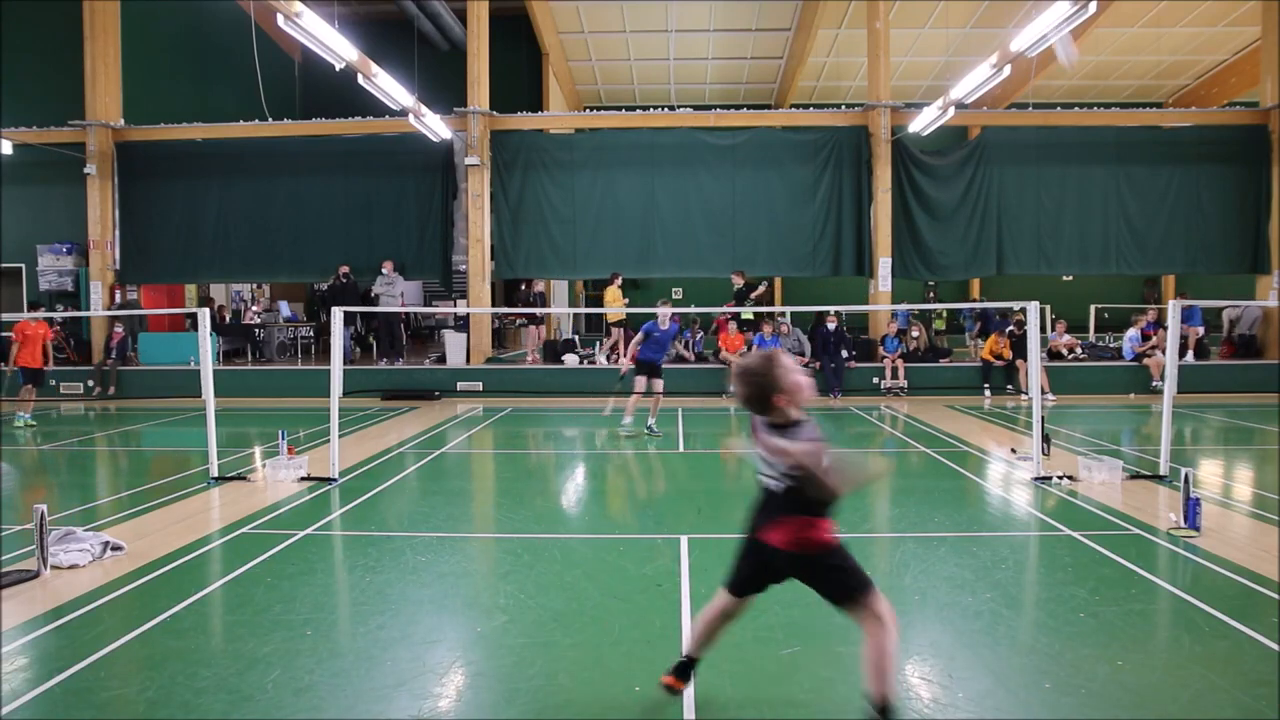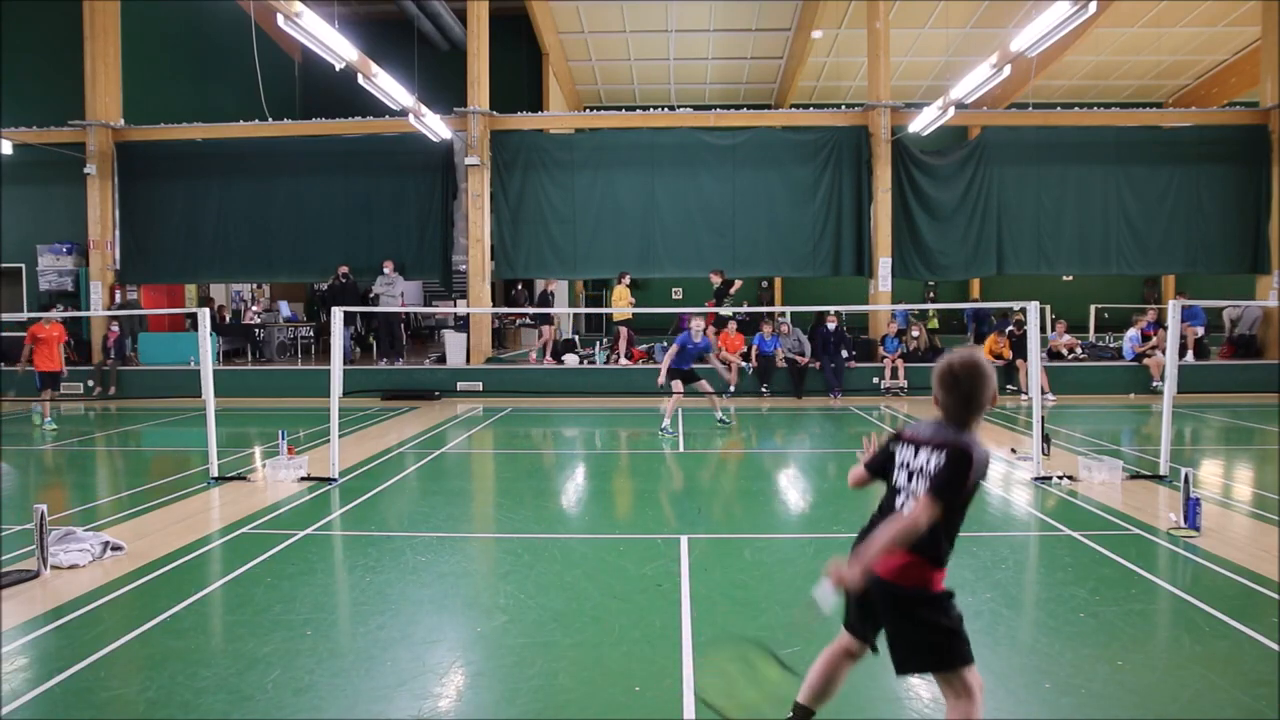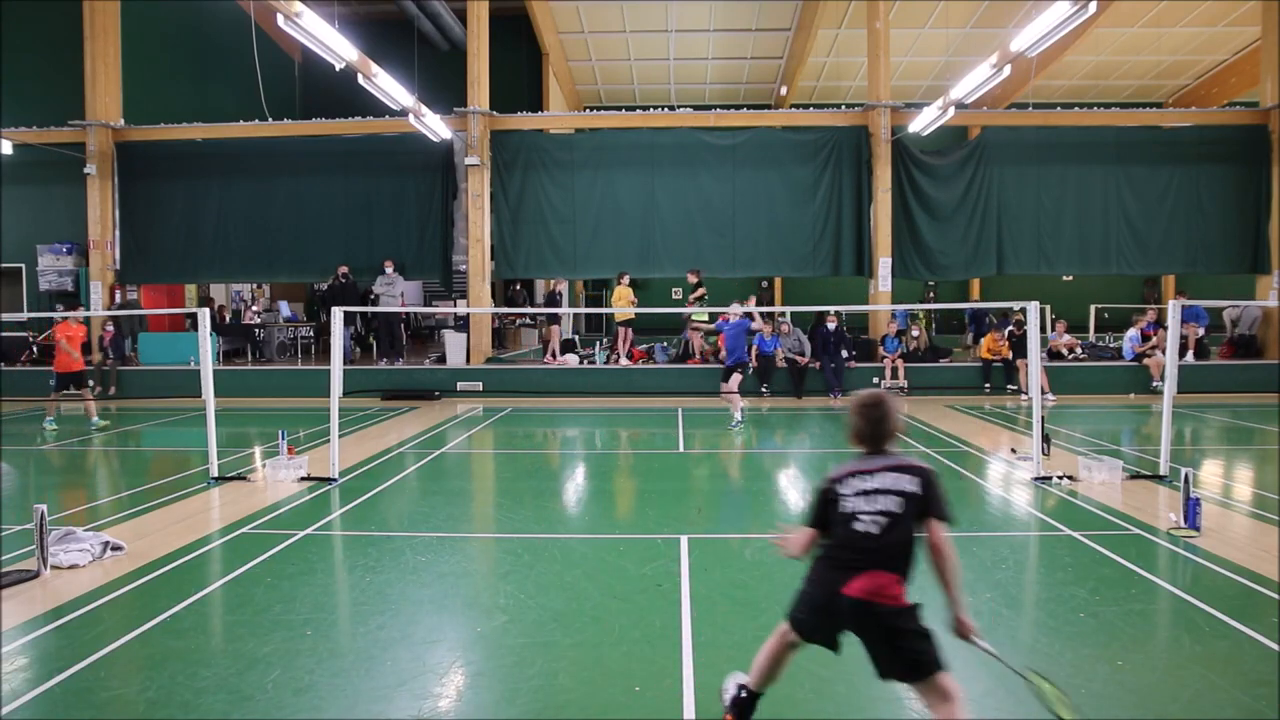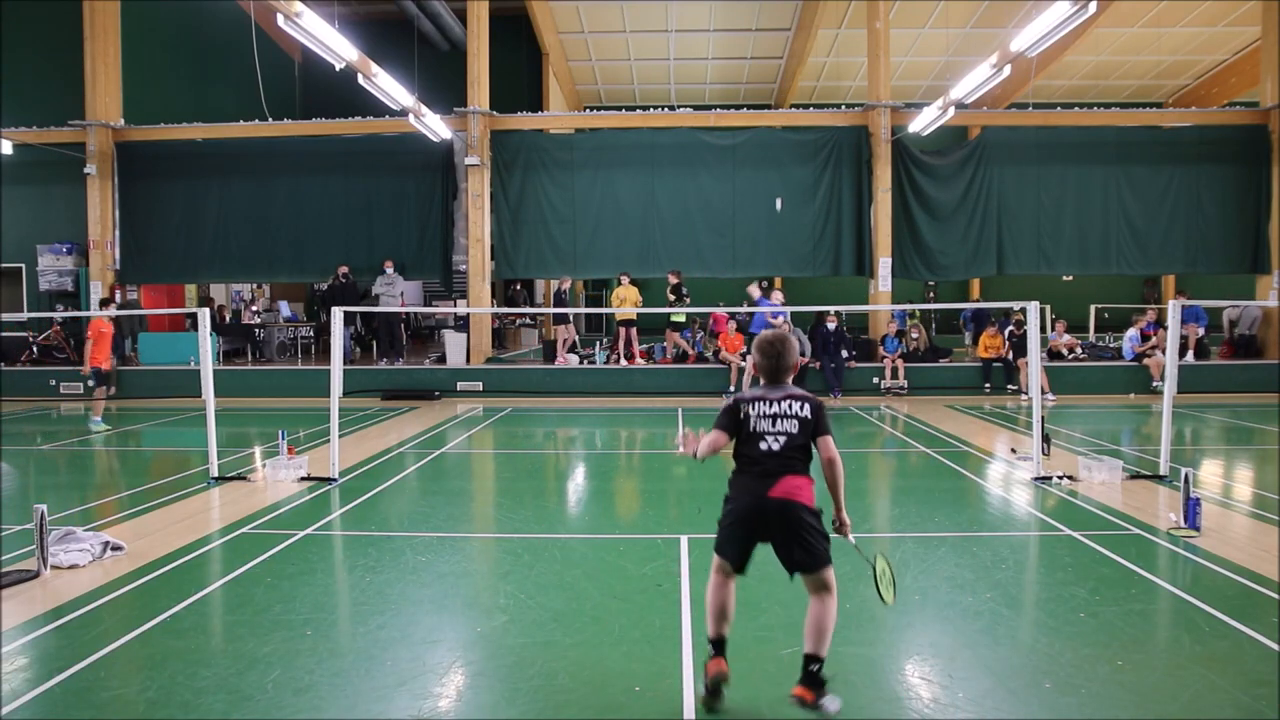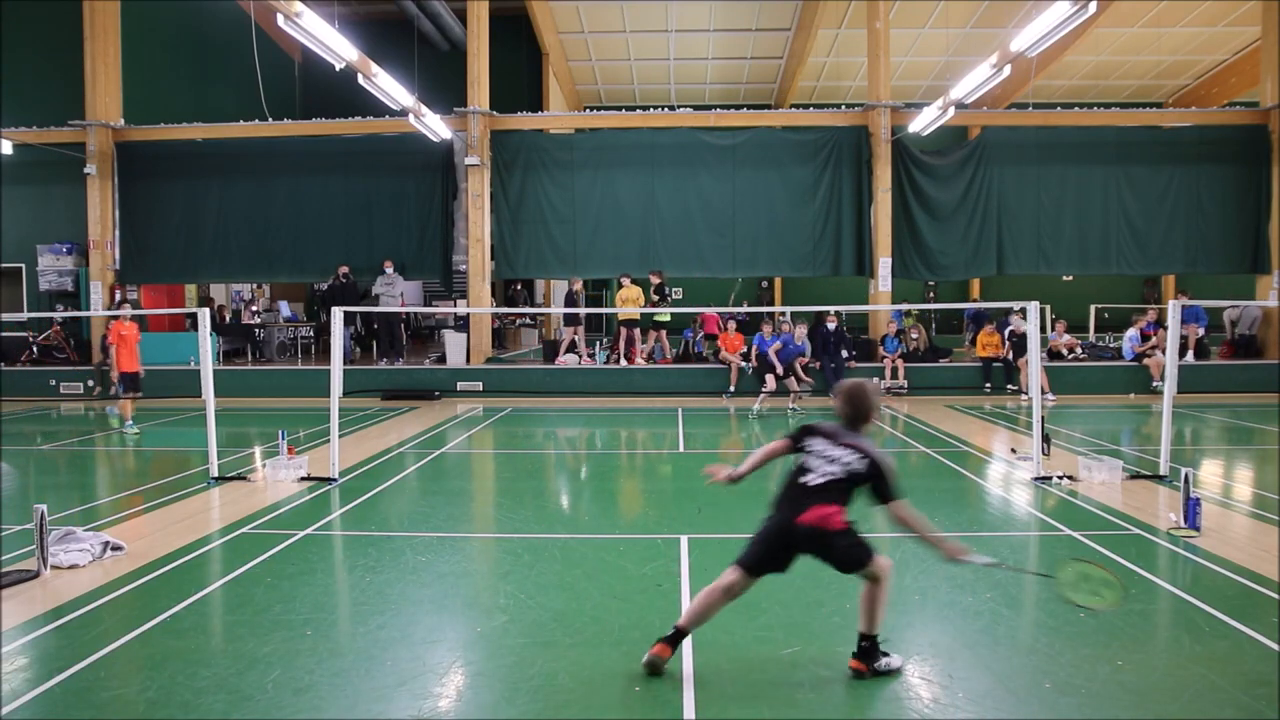
dt=0.4s
person 1, frame 1
left shoulder: (766, 427)
right shoulder: (804, 442)
left hip: (765, 534)
right hip: (804, 538)
left knee: (729, 600)
right knee: (879, 617)
left ankle: (681, 672)
person 1, frame 2
left shoulder: (907, 436)
right shoulder: (969, 457)
left elbow: (856, 478)
right elbow: (917, 516)
left wrist: (871, 460)
right wrist: (859, 564)
left hip: (865, 563)
right hip: (908, 581)
left knee: (847, 644)
right knee: (964, 689)
person 1, frame 3
left shoulder: (837, 480)
right shoulder: (919, 476)
left elbow: (803, 546)
right elbow: (938, 542)
left wrist: (790, 543)
right wrist: (958, 610)
left hip: (828, 584)
right hip: (882, 598)
left knee: (787, 635)
person 1, frame 4
left shoulder: (740, 403)
right shoulder: (811, 404)
left elbow: (713, 444)
right elbow: (830, 457)
left wrist: (695, 449)
right wrist: (840, 510)
left hip: (745, 499)
right hip: (792, 500)
left knee: (722, 571)
right knee: (823, 587)
left ankle: (716, 662)
right ankle: (811, 682)
person 1, frame 5
left shoulder: (814, 432)
right shoulder: (872, 459)
left elbow: (775, 447)
right elbow: (899, 512)
left wrist: (736, 472)
right wrist: (943, 544)
left hip: (784, 519)
right hip: (824, 524)
left knee: (731, 582)
right knee: (879, 571)
left ankle: (667, 644)
right ankle: (867, 653)
